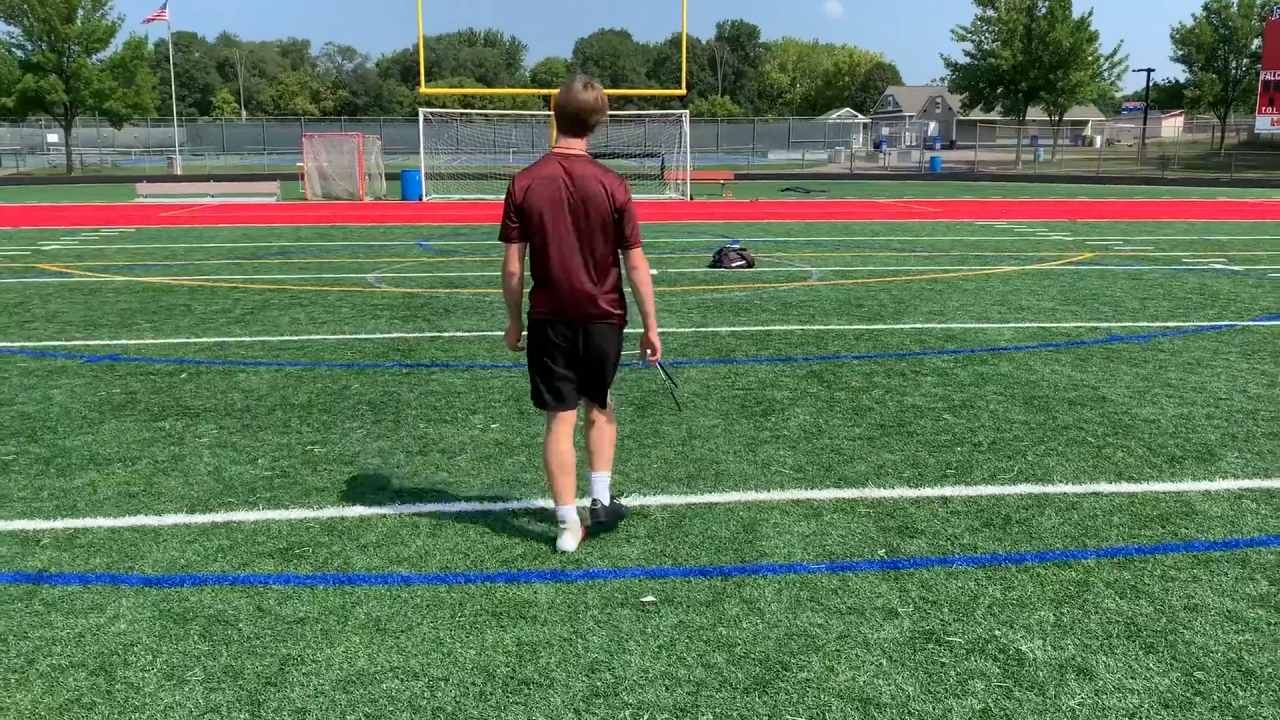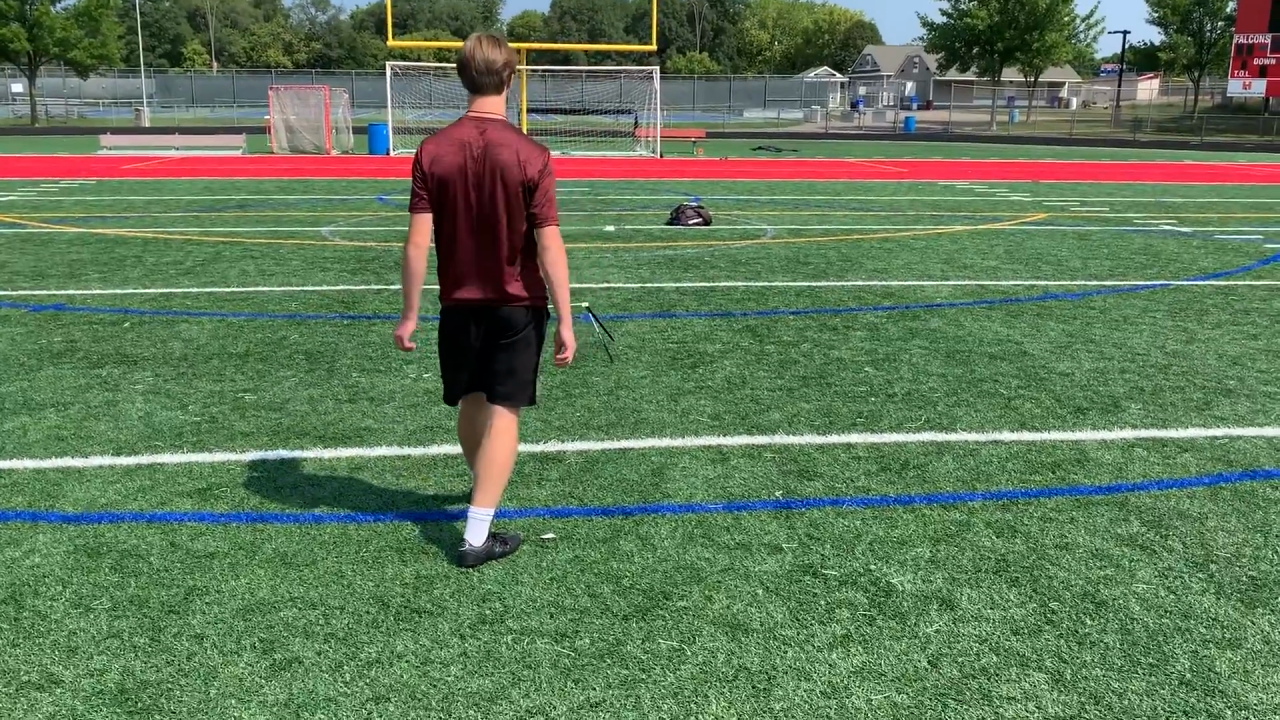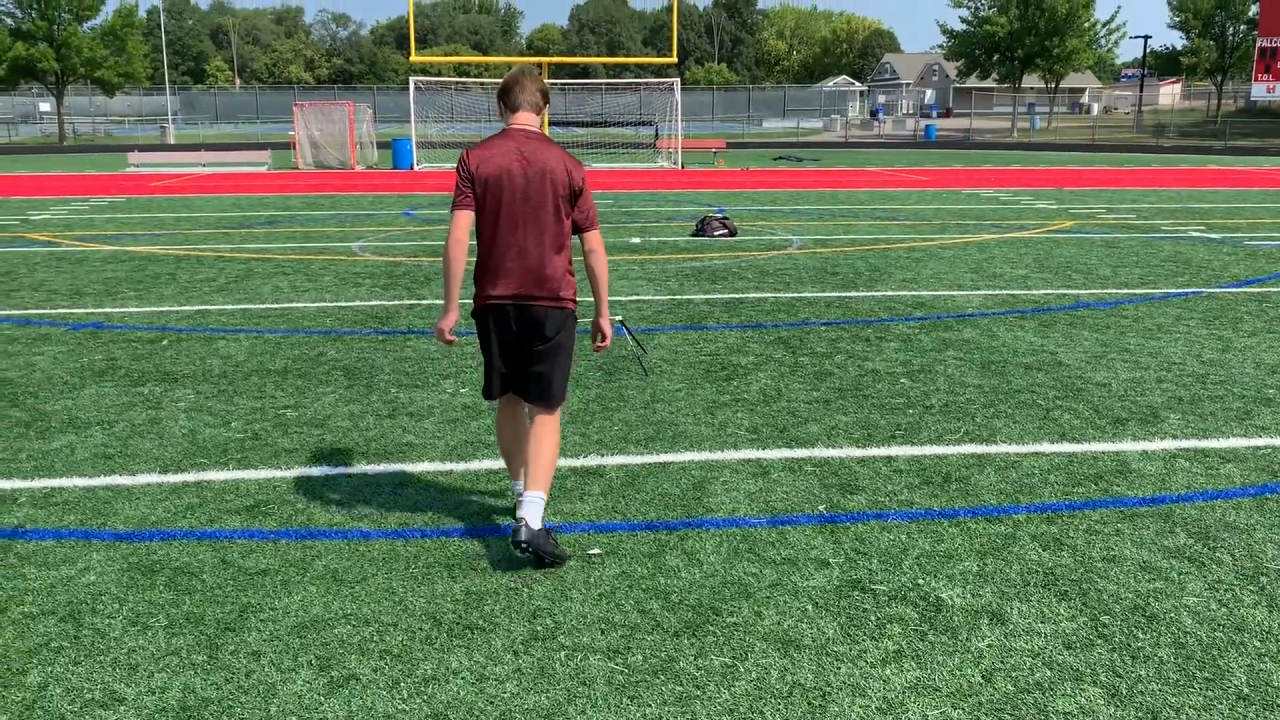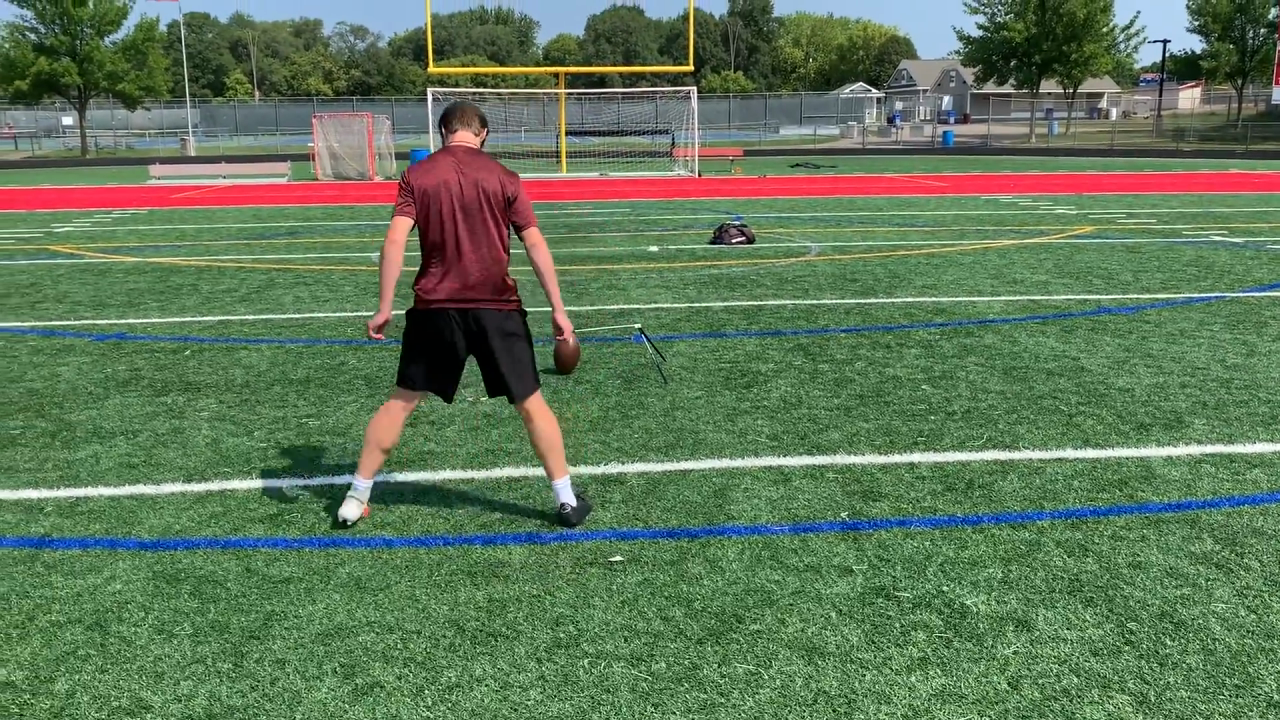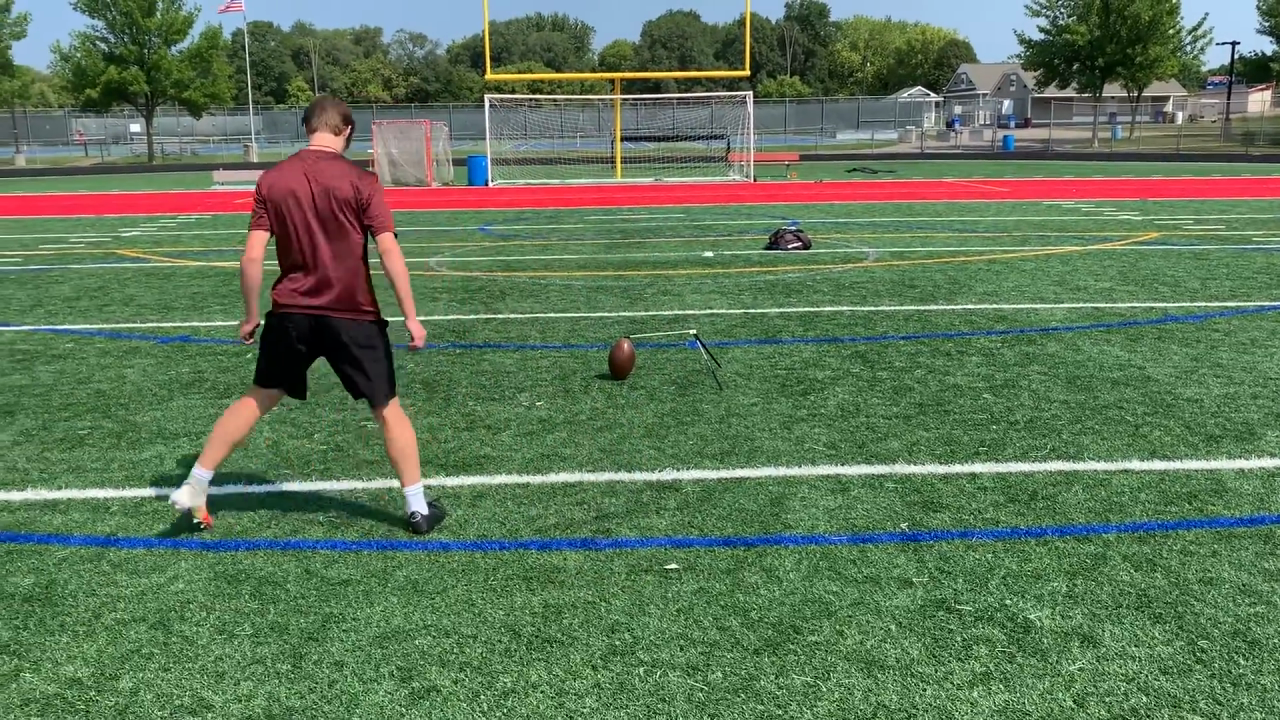
dt=1s
person 1, frame 1
left shoulder: (524, 183)
right shoulder: (612, 185)
left elbow: (512, 266)
right elbow: (635, 263)
left wrist: (514, 322)
right wrist: (650, 325)
left hip: (547, 321)
right hip: (602, 318)
left knee: (559, 420)
right knee: (599, 407)
left ankle: (567, 525)
right ankle: (601, 496)
person 1, frame 2
left shoulder: (433, 149)
right shoulder: (531, 154)
left elbow: (417, 243)
right elbow: (549, 244)
left wrist: (409, 314)
right wrist: (564, 320)
left hip: (459, 305)
right hip: (518, 306)
left knee: (471, 403)
right knee: (503, 414)
left ankle: (482, 487)
right ankle: (477, 535)
person 1, frame 3
left shoulder: (476, 157)
right shoulder: (567, 164)
left elbow: (458, 238)
right elbow: (593, 246)
left wrist: (451, 306)
right wrist: (603, 311)
left hip: (495, 302)
right hip: (552, 304)
left knee: (508, 402)
right knee: (544, 414)
left ankle: (523, 497)
right ankle: (531, 519)
person 1, frame 4
left shoulder: (418, 174)
right shoulder: (502, 177)
left elbow: (394, 241)
right elbow: (536, 245)
left wrist: (383, 308)
right wrist: (558, 310)
left hip: (436, 307)
right hip: (495, 307)
left knee: (402, 400)
right knee: (531, 403)
left ankle: (357, 496)
right ankle: (567, 499)
person 1, frame 5
left shoulder: (273, 179)
right shoulder: (360, 181)
left elbow: (252, 254)
right elbow: (389, 251)
left wrist: (250, 314)
right wrist: (410, 316)
left hip: (293, 313)
right hip: (352, 314)
left knee: (255, 400)
right knee: (388, 409)
left ankle: (192, 488)
right ankle: (419, 507)
